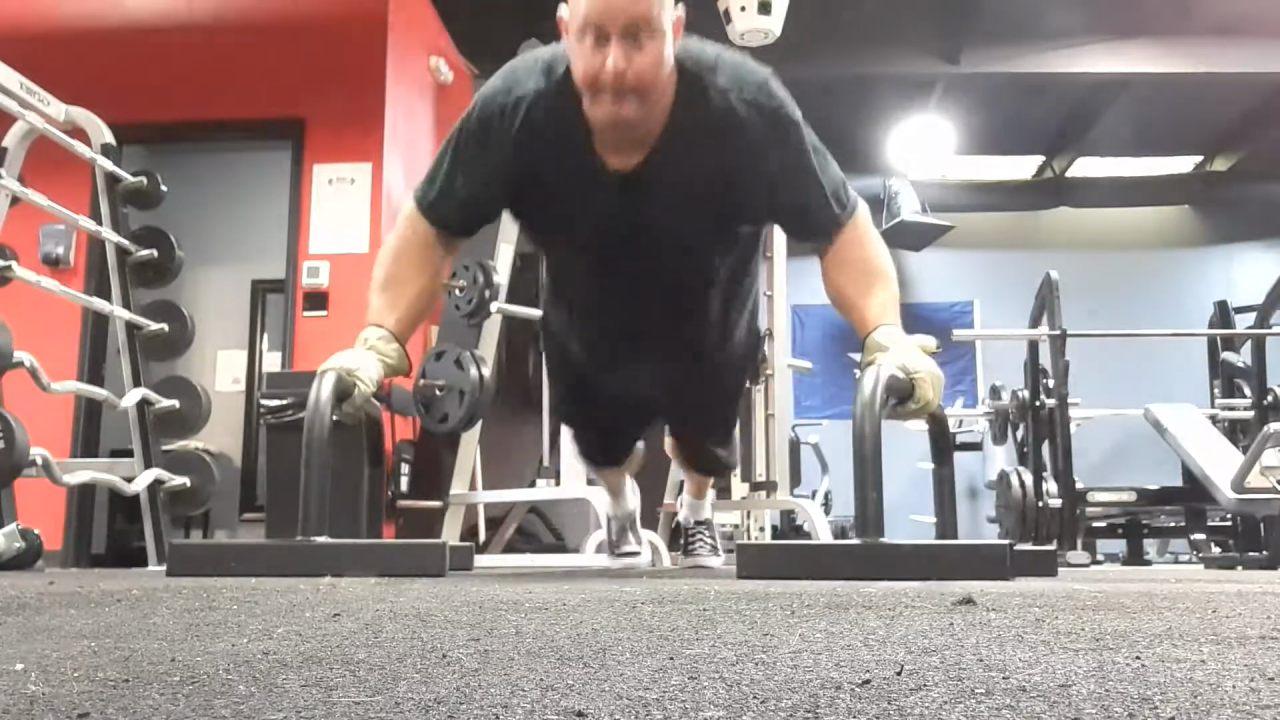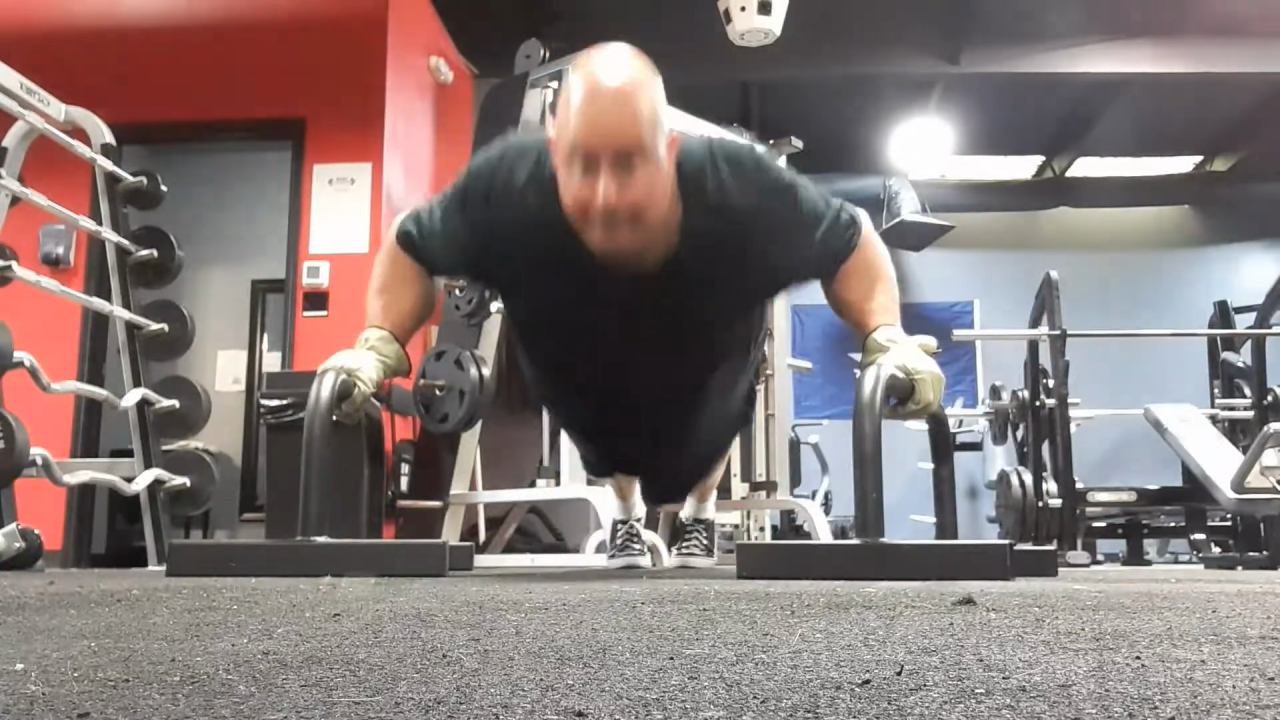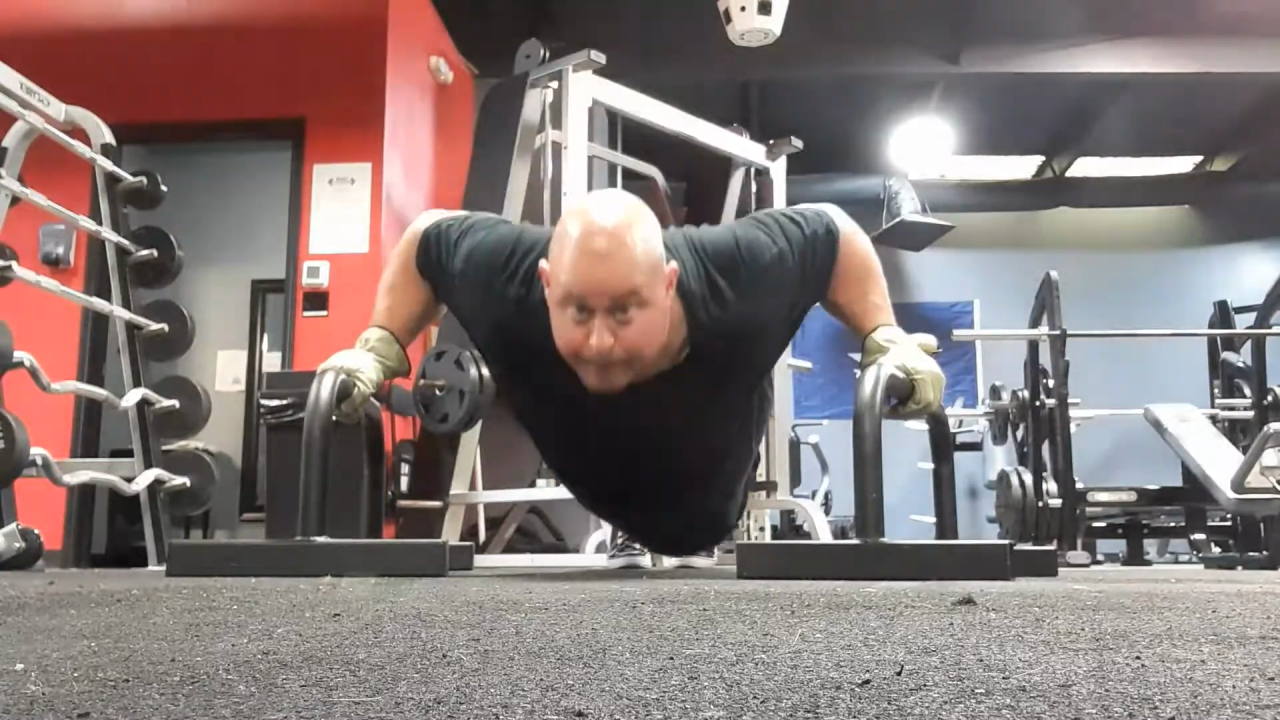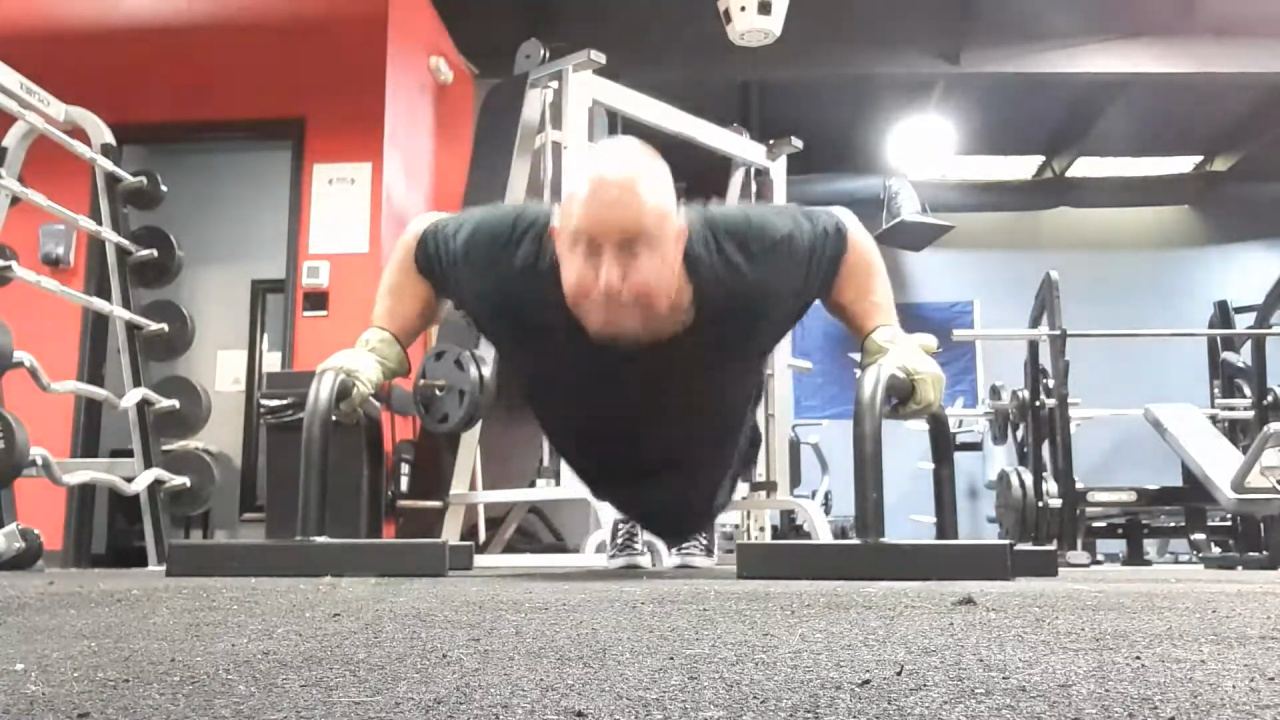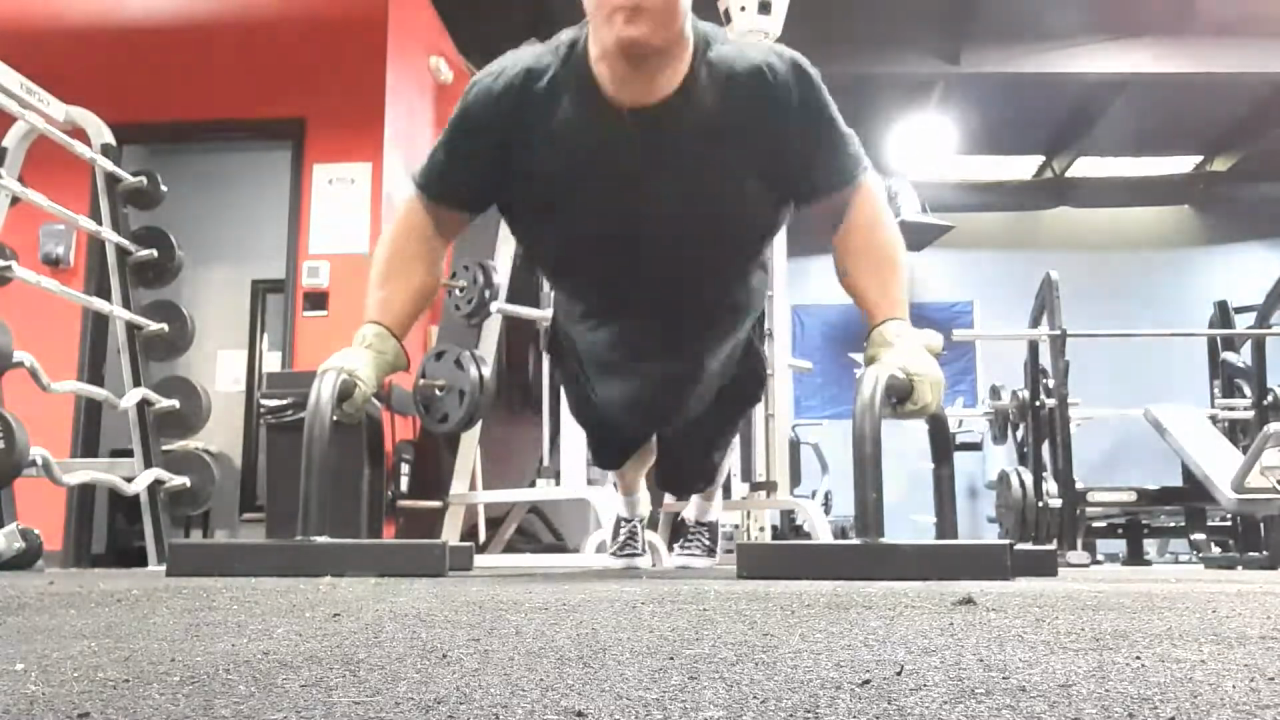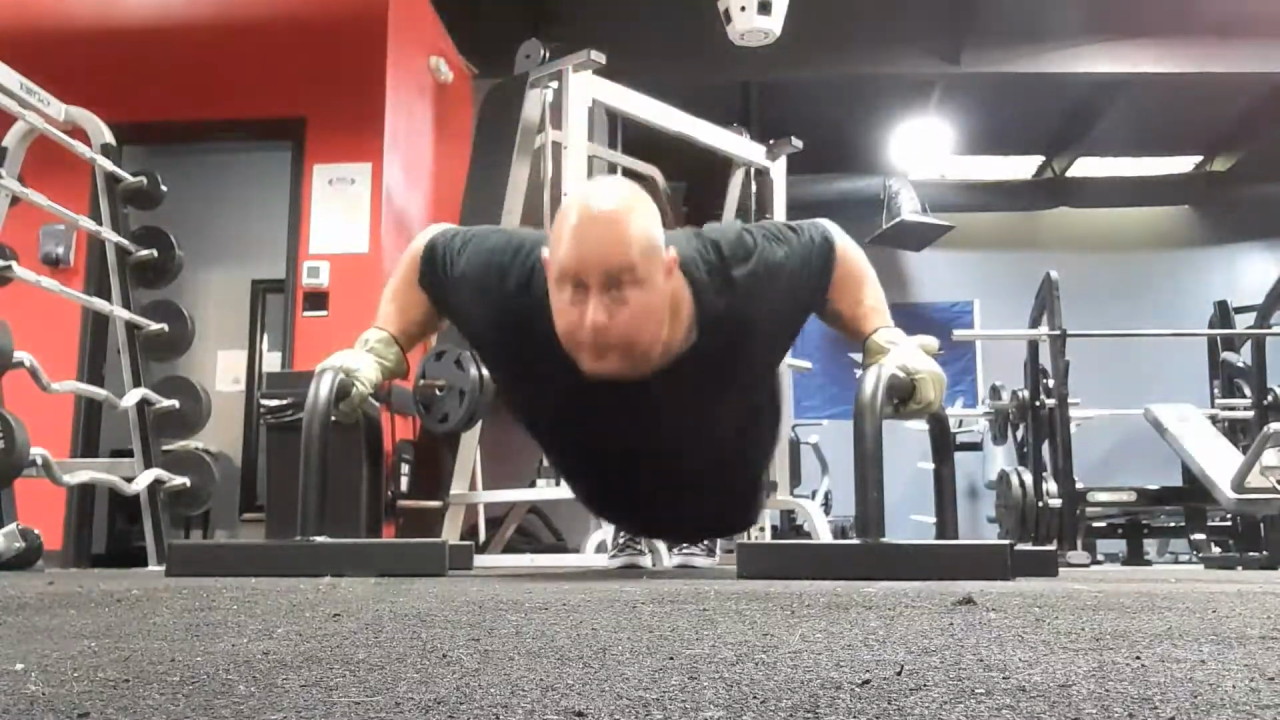
dt=0.4s
person 1, frame 1
left shoulder: (745, 105)
right shoulder: (513, 106)
left elbow: (841, 227)
right elbow: (428, 230)
left wrist: (887, 340)
right wrist: (378, 345)
left hip: (705, 307)
right hip: (589, 312)
left knee: (702, 441)
right knee: (603, 442)
left ankle: (696, 516)
right ankle: (623, 508)
person 1, frame 2
left shoulder: (743, 191)
right shoulder: (505, 189)
left elbow: (848, 243)
right elbow: (411, 246)
left wrist: (890, 341)
right wrist: (377, 348)
left hip: (703, 396)
right hip: (587, 390)
left knee: (695, 462)
right knee: (612, 460)
left ankle: (698, 517)
right ankle: (627, 519)
person 1, frame 3
left shoulder: (738, 279)
right shoulder: (505, 281)
left elbow: (832, 233)
right elbow: (425, 240)
left wrist: (888, 341)
right wrist: (378, 349)
left ankle: (697, 537)
right ankle: (627, 530)
person 1, frame 4
left shoulder: (746, 260)
right shoulder: (511, 259)
left elbow: (841, 238)
right elbow: (423, 246)
left wrist: (887, 342)
right wrist: (379, 347)
left hip: (706, 455)
left ankle: (698, 531)
right ankle: (626, 532)
person 1, frame 5
left shoulder: (768, 82)
right shoulder: (514, 91)
left elbow: (852, 196)
right elbow: (431, 213)
left wrist: (893, 333)
right wrist: (376, 341)
left hip: (717, 331)
right hip: (596, 336)
left knee: (696, 460)
right knee: (617, 445)
left ankle: (701, 520)
right ankle: (631, 515)
person 1, frame 6
left shoulder: (742, 278)
right shoulder: (504, 284)
left elbow: (830, 251)
right elbow: (429, 256)
left wrist: (888, 342)
right wrist: (377, 348)
left ankle: (697, 533)
right ankle: (630, 531)
